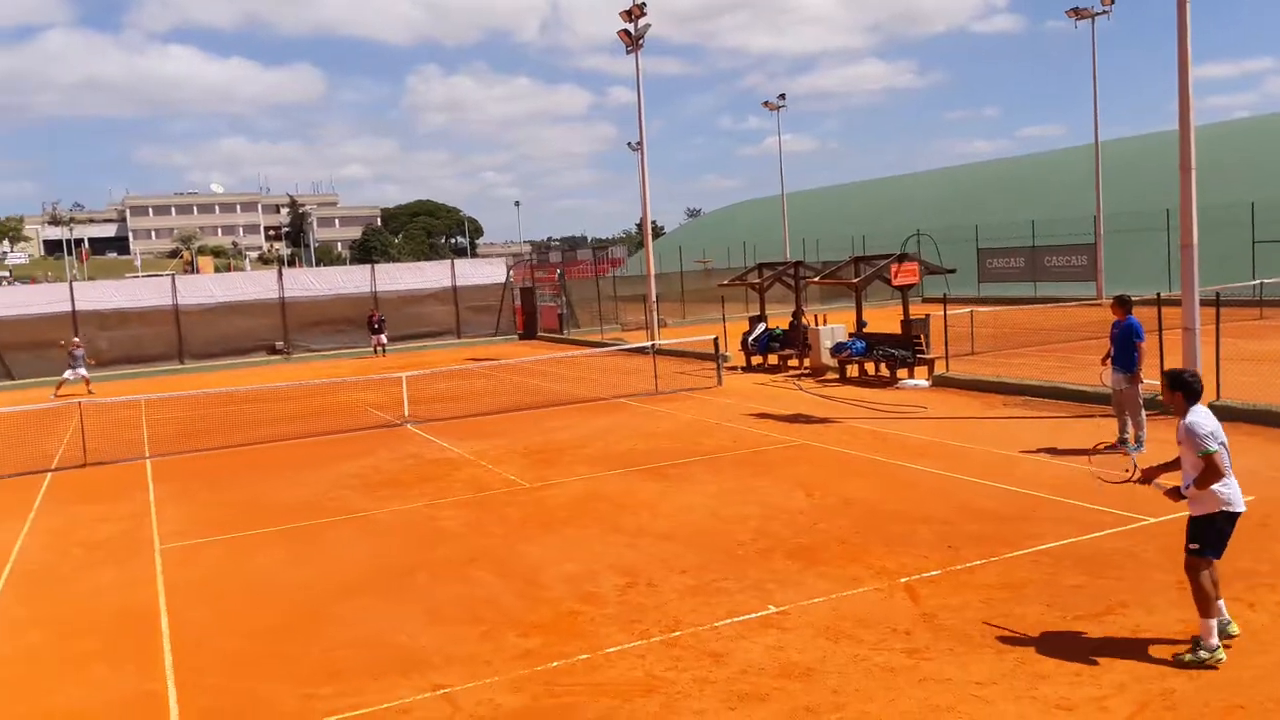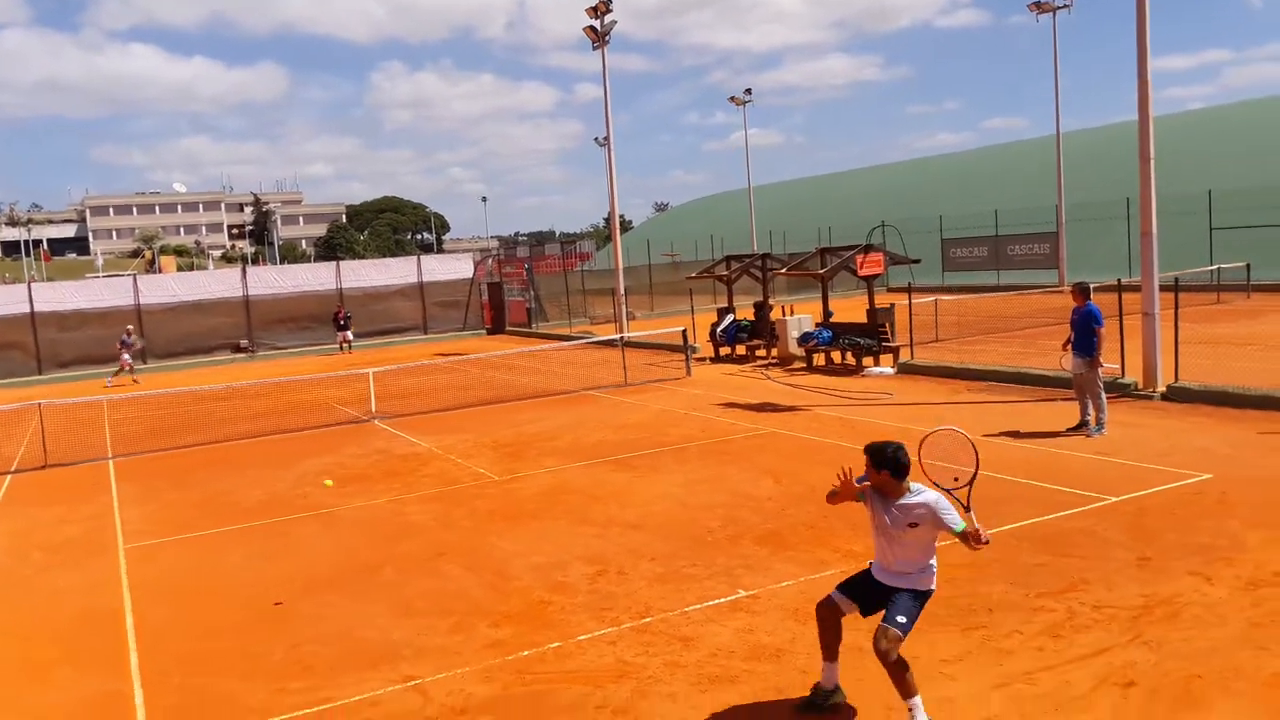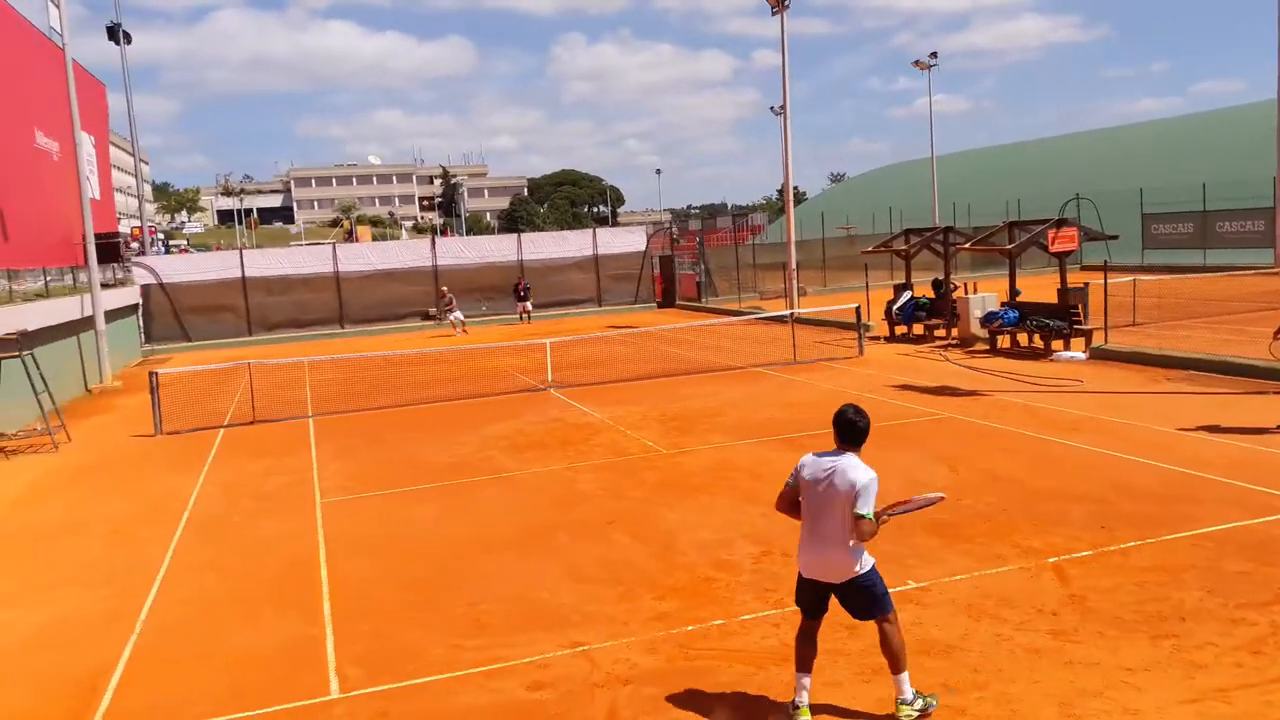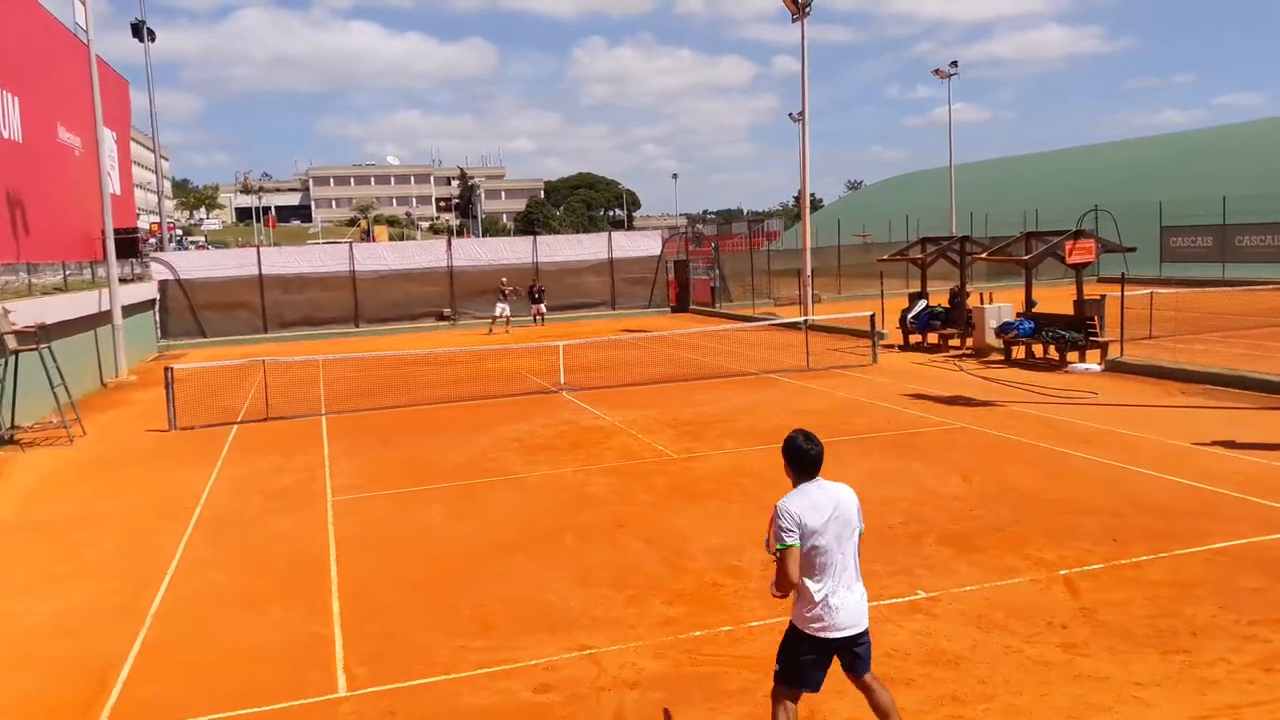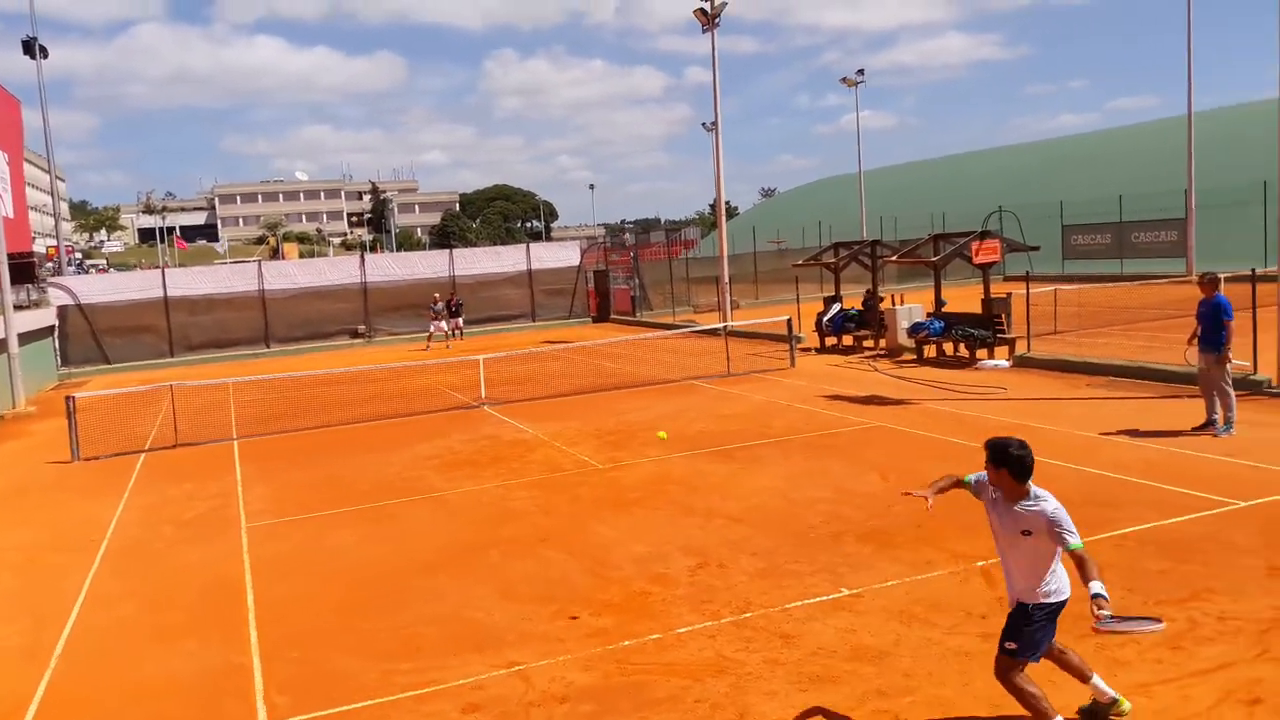
dt=1s
person 1, frame 1
left shoulder: (1195, 424)
right shoulder: (1195, 416)
left elbow: (1216, 469)
left wrist: (1183, 491)
right wrist: (1157, 469)
left hip: (1216, 504)
right hip: (1207, 503)
left knee: (1195, 567)
right knee: (1201, 564)
left ankle: (1210, 646)
right ankle: (1221, 622)
person 1, frame 2
left shoulder: (930, 502)
right shoulder: (870, 486)
left elbow: (968, 538)
right elbow: (832, 498)
left wrist: (979, 538)
right wrist: (846, 490)
left hip: (914, 585)
right hip: (881, 573)
left knee: (884, 646)
right knee: (827, 610)
right ankle: (829, 687)
person 1, frame 3
left shoulder: (808, 462)
right shoulder: (865, 476)
left elbow: (784, 505)
right elbow: (860, 534)
right wrist: (878, 522)
left hip: (810, 563)
right hip: (851, 566)
left knee: (809, 624)
right knee: (889, 622)
person 1, frame 4
left shoulder: (788, 508)
right shoulder: (847, 495)
left elbow: (789, 574)
left wrist: (778, 587)
left hip: (818, 621)
right hip: (855, 614)
left knee: (784, 695)
right knee: (864, 678)
person 1, frame 5
left shoulder: (1049, 512)
right shoulder: (987, 485)
left elbow: (1082, 559)
right elbow: (957, 479)
left wrist: (1098, 592)
right wrist: (931, 491)
left hip: (1042, 598)
right hip: (1027, 591)
left knee: (1008, 673)
right knee: (1049, 649)
